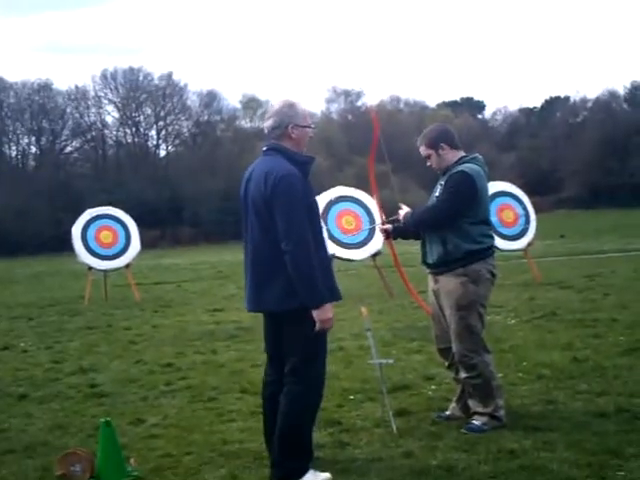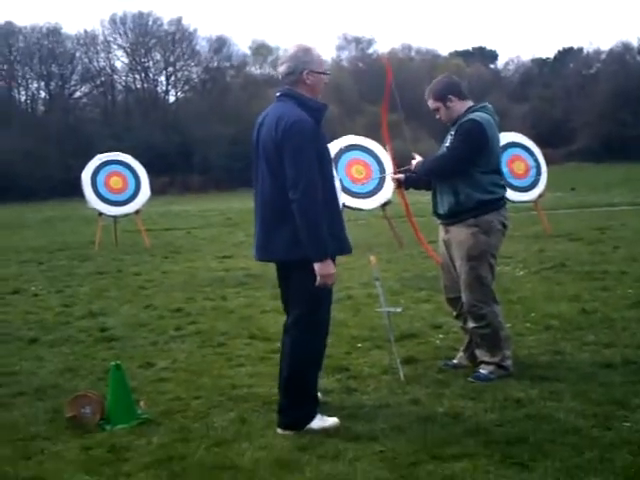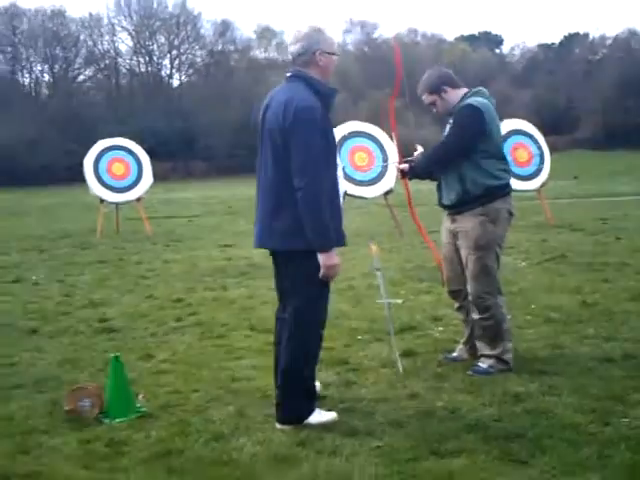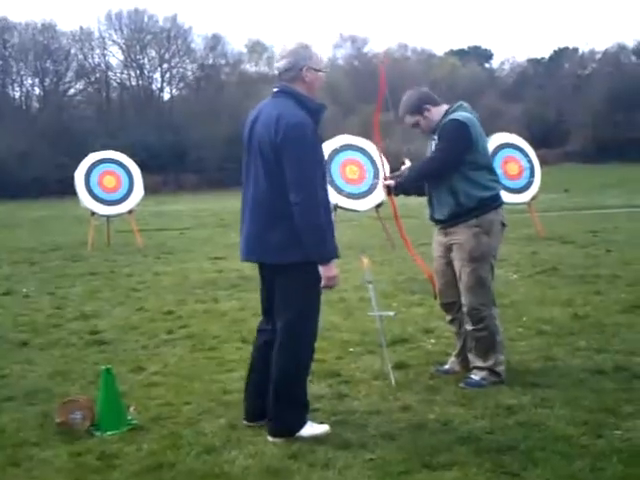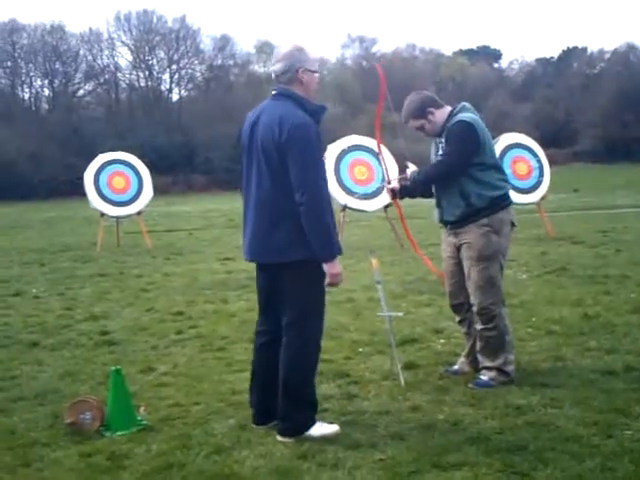
dt=0.3s
person 1, frame 1
left shoulder: (256, 171)
right shoulder: (287, 175)
right elbow: (298, 245)
right wrist: (319, 300)
left hip: (269, 291)
right hip: (295, 294)
left knee: (278, 372)
right knee: (304, 379)
person 1, frame 2
left shoulder: (270, 116)
right shoulder: (299, 122)
right elbow: (306, 195)
right wrist: (322, 255)
left hip: (280, 238)
right hip: (303, 243)
left knee: (297, 320)
right knee: (309, 326)
left ankle: (295, 394)
right ankle: (296, 413)
person 1, frame 3
left shoulder: (277, 97)
right shoulder: (307, 105)
right elbow: (310, 183)
right wrist: (325, 244)
left hip: (279, 226)
right hip: (302, 231)
left knee: (290, 311)
right knee: (305, 318)
left ankle: (291, 386)
right ankle: (295, 408)
person 1, frame 4
left shoulder: (260, 113)
right shoulder: (296, 121)
right elbow: (307, 197)
right wrist: (325, 256)
left hip: (264, 240)
right hip: (293, 246)
left knee: (272, 325)
right knee: (296, 333)
left ankle: (258, 406)
right ankle: (285, 421)
person 1, frame 5
left shoulder: (256, 117)
right shoulder: (298, 123)
right elbow: (311, 195)
right wrist: (329, 253)
left hip: (264, 241)
right hip: (296, 246)
left knee: (270, 326)
right knee: (301, 332)
left ankle: (264, 409)
right ankle: (295, 421)
person 2, frame 1
left shoulder: (465, 175)
right shoulder: (452, 176)
left elbow: (437, 216)
right elbow: (433, 221)
left wrist: (409, 217)
right wrist: (398, 230)
left hip: (466, 271)
right hip: (444, 271)
left knee: (468, 346)
right knee: (448, 345)
left ankle: (489, 411)
right ankle: (466, 403)
person 2, frame 2
left shoulder: (475, 125)
right shoulder: (463, 126)
left elbow: (447, 165)
right elbow: (446, 171)
left wrist: (419, 167)
right wrist: (410, 180)
left hip: (476, 222)
right hip: (455, 221)
left knee: (477, 296)
right knee: (456, 294)
left ankle: (497, 360)
right ankle: (474, 351)
person 2, frame 3
left shoulder: (473, 110)
right shoulder: (462, 113)
left elbow: (447, 153)
right elbow: (447, 162)
left wrist: (419, 159)
right wrist: (414, 169)
left hip: (482, 210)
right hip: (459, 211)
left knee: (481, 287)
right knee: (458, 285)
left ankle: (497, 354)
right ankle: (473, 344)
person 2, frame 4
left shoulder: (458, 124)
right shoulder: (443, 130)
left elbow: (435, 167)
right elbow: (432, 179)
left wrist: (407, 174)
right wrist: (399, 186)
left hip: (475, 222)
right hip: (448, 224)
left knee: (476, 300)
right knee: (450, 297)
left ankle: (489, 367)
right ankle: (464, 357)
person 2, frame 5
left shoulder: (464, 126)
right shoulder: (445, 133)
left elbow: (445, 170)
right elbow: (436, 180)
left wrist: (413, 177)
right wrist: (403, 188)
left hip: (484, 222)
right hip: (456, 224)
left knee: (485, 300)
right knee: (459, 298)
left ankle: (498, 367)
right ankle: (474, 357)
